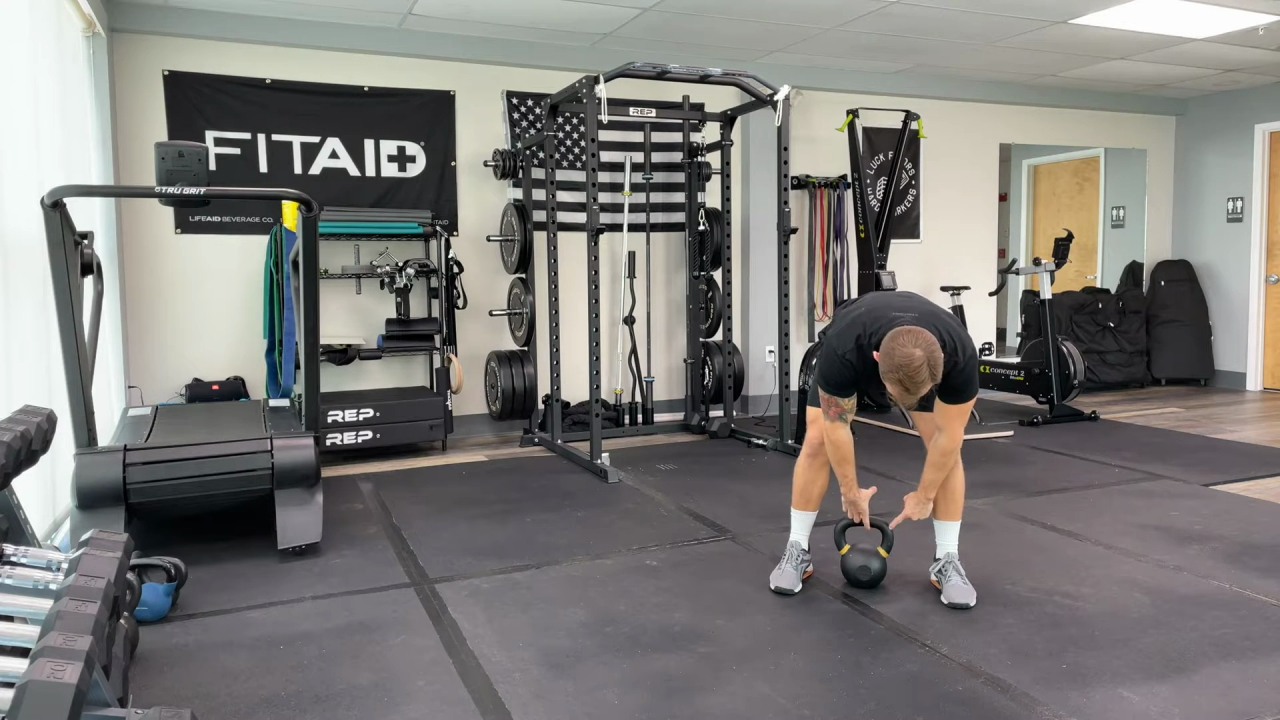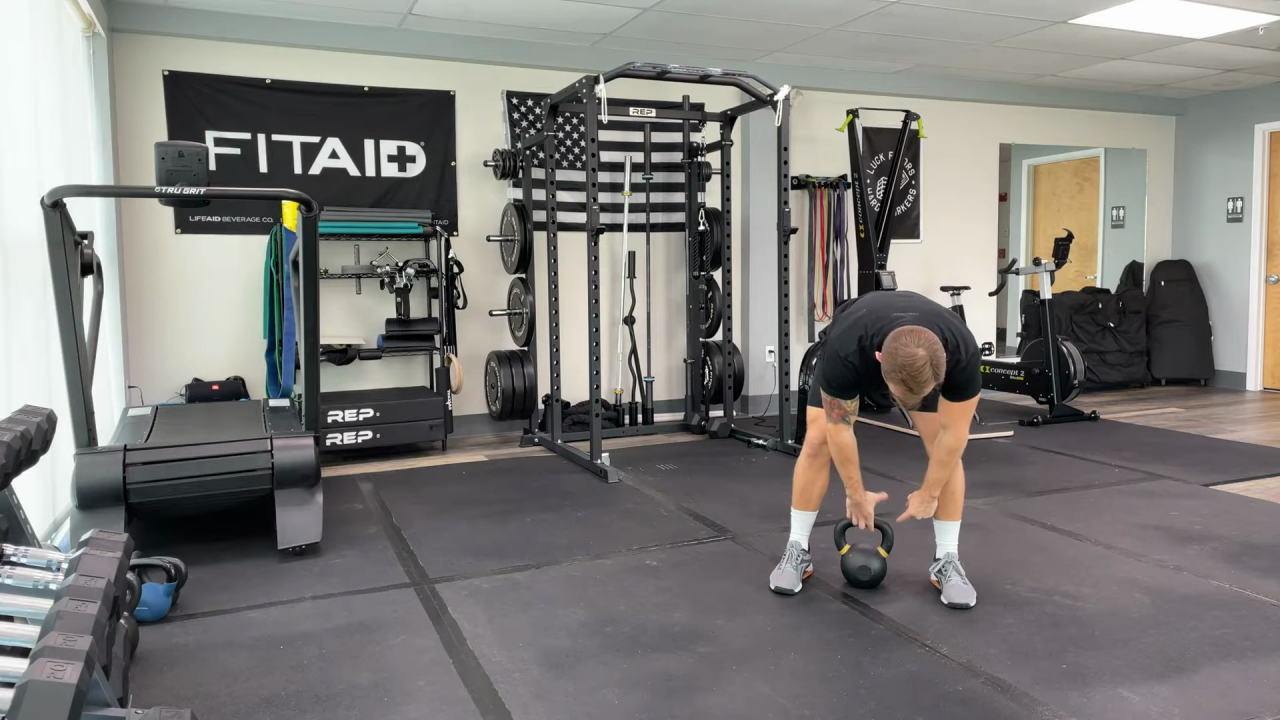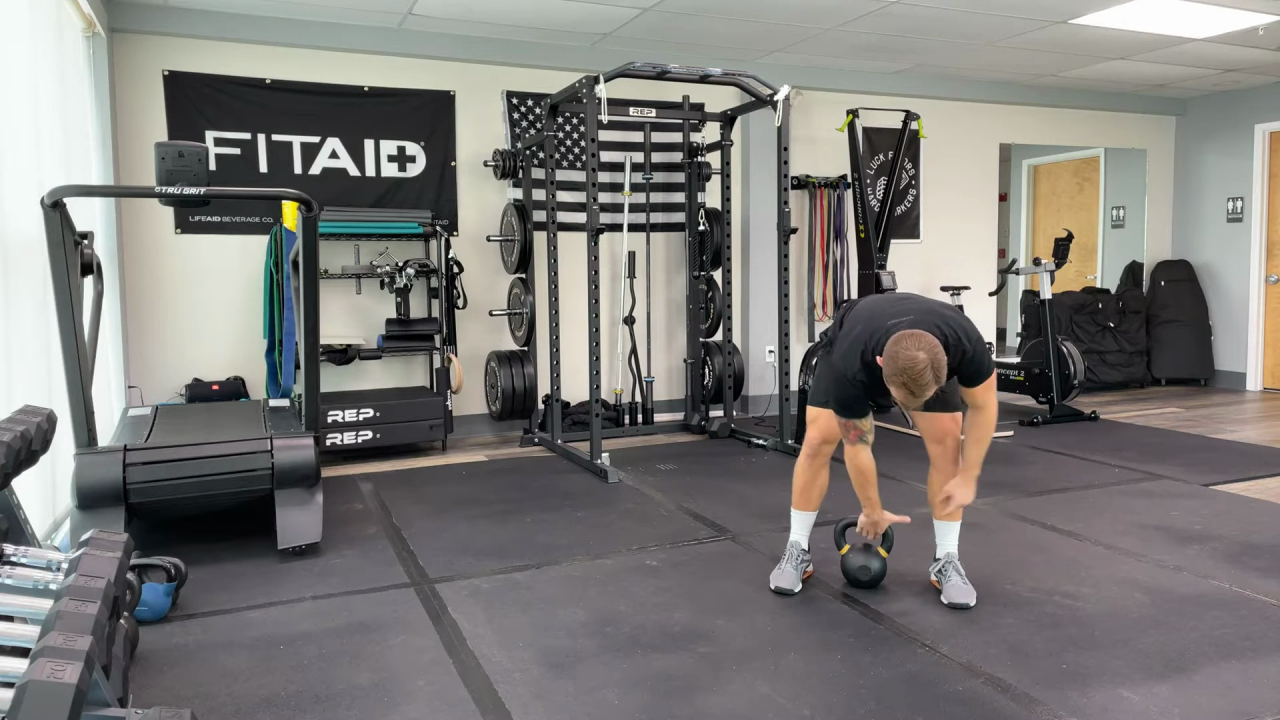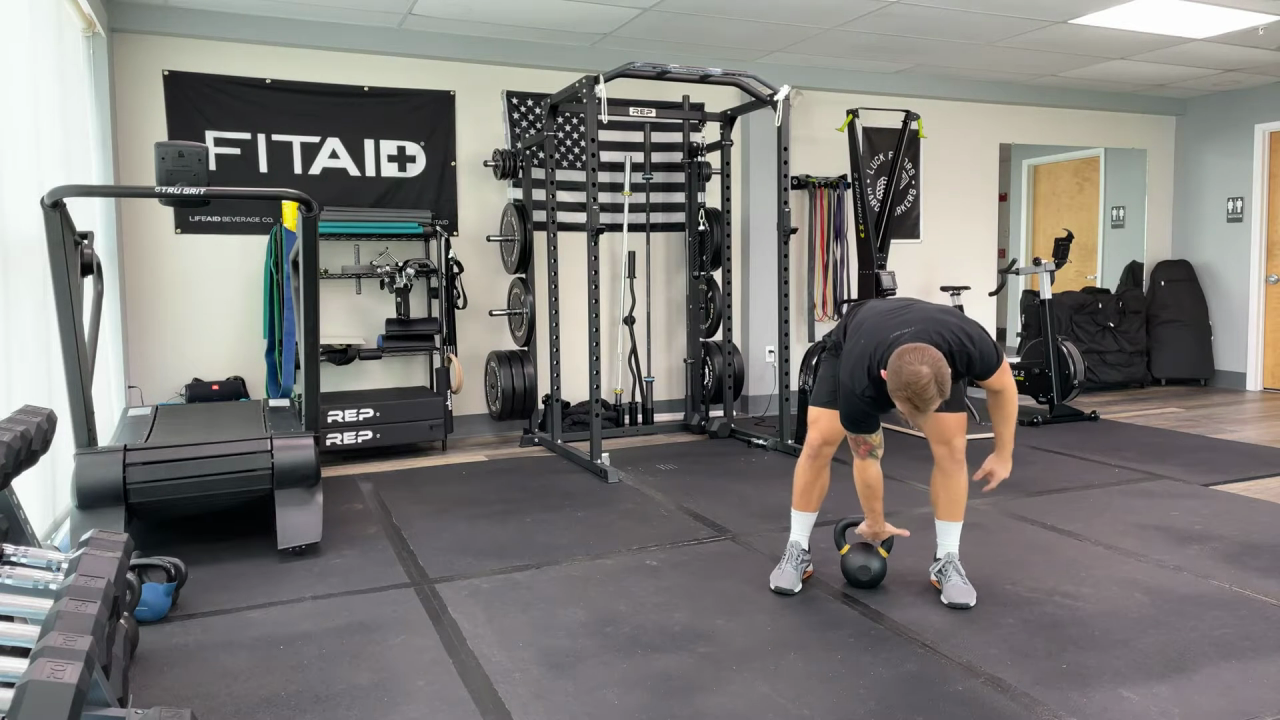
dt=0.2s
person 1, frame 1
left shoulder: (959, 354)
right shoulder: (843, 349)
left elbow: (948, 435)
right elbow: (836, 426)
left wrist: (924, 496)
right wrist: (850, 491)
left hip: (926, 361)
right hip: (855, 349)
left knee: (945, 449)
right knee: (816, 441)
left ankle: (947, 560)
right ankle: (797, 551)
person 1, frame 2
left shoulder: (961, 352)
right shoulder: (845, 350)
left elbow: (954, 432)
right elbow: (840, 428)
left wrist: (929, 494)
right wrist: (856, 494)
left hip: (927, 359)
right hip: (854, 346)
left knee: (944, 446)
right knee: (817, 441)
left ankle: (946, 560)
right ankle: (796, 551)
person 1, frame 3
left shoulder: (964, 343)
right shoulder: (850, 366)
left elbow: (983, 406)
right elbow: (856, 446)
left wrist: (967, 478)
right wrist: (873, 513)
right hip: (846, 344)
left knee: (946, 442)
right knee: (818, 440)
left ankle: (946, 560)
right ankle: (797, 550)
person 1, frame 4
left shoulder: (968, 345)
right shoulder: (859, 382)
left elbow: (1002, 386)
right elbow: (866, 460)
left wrist: (1003, 453)
right wrist: (875, 523)
right hip: (850, 344)
left knee: (951, 445)
right knee: (819, 442)
left ankle: (946, 561)
right ankle: (797, 551)
